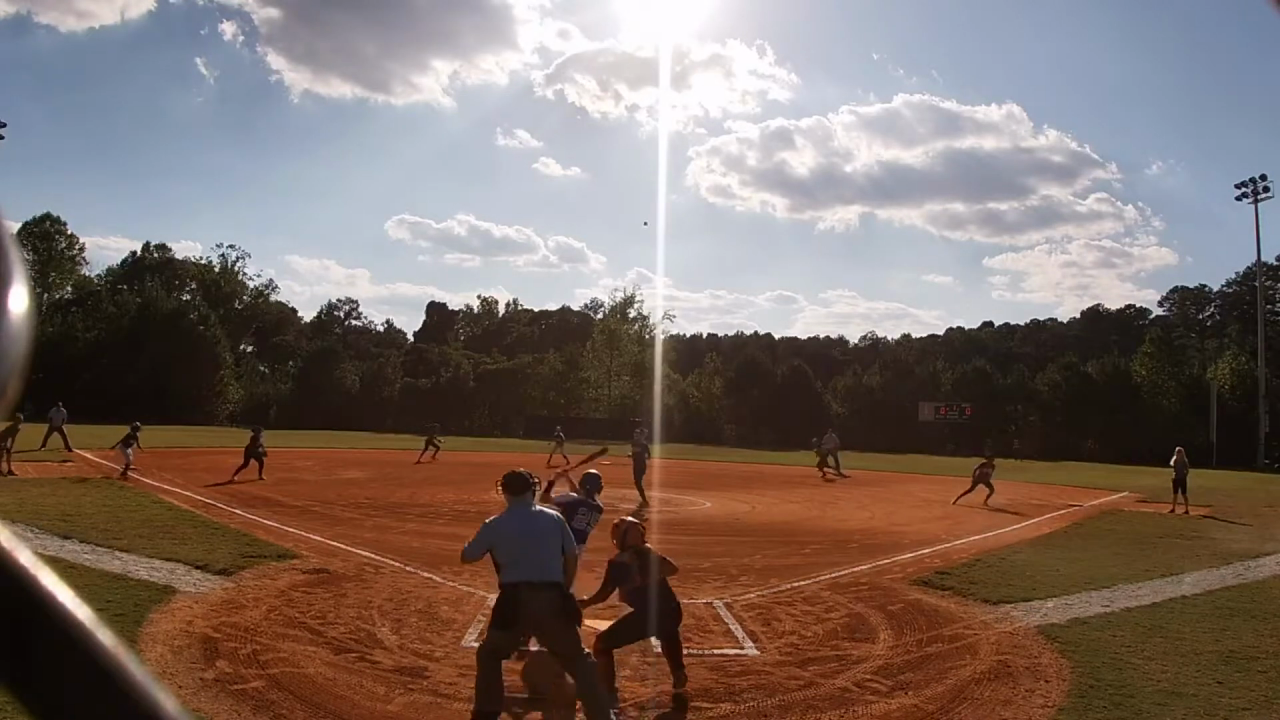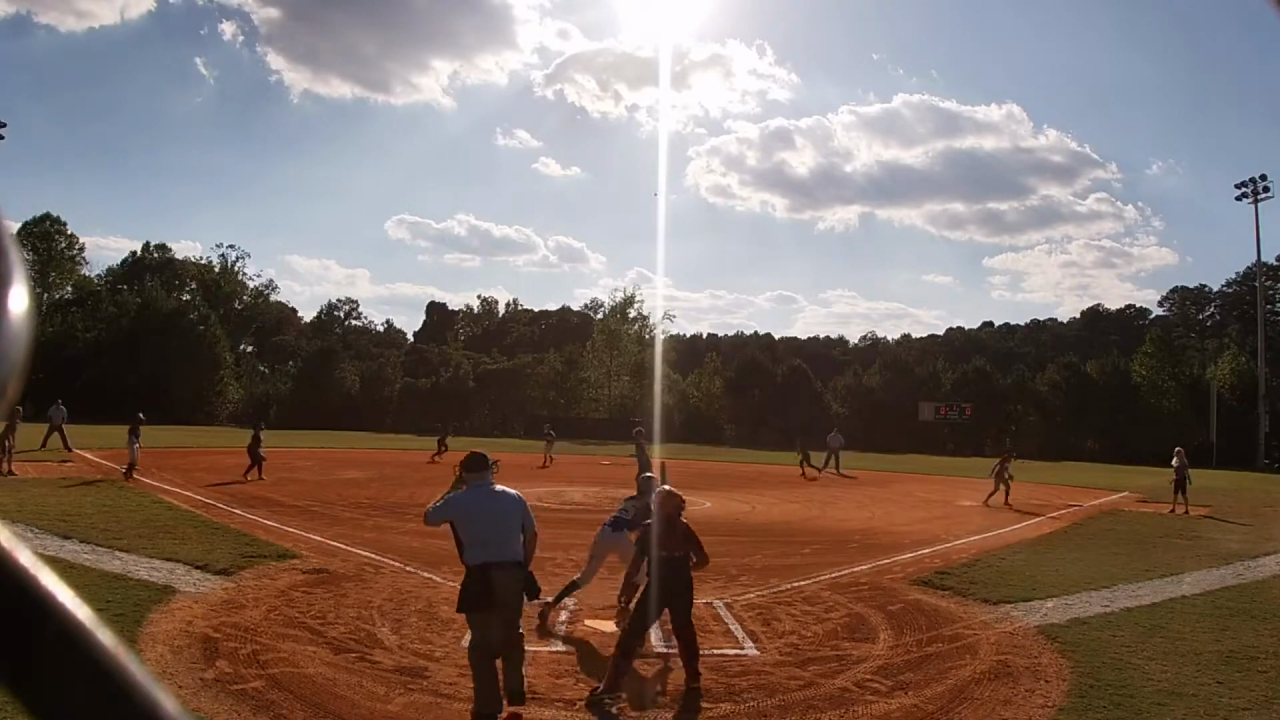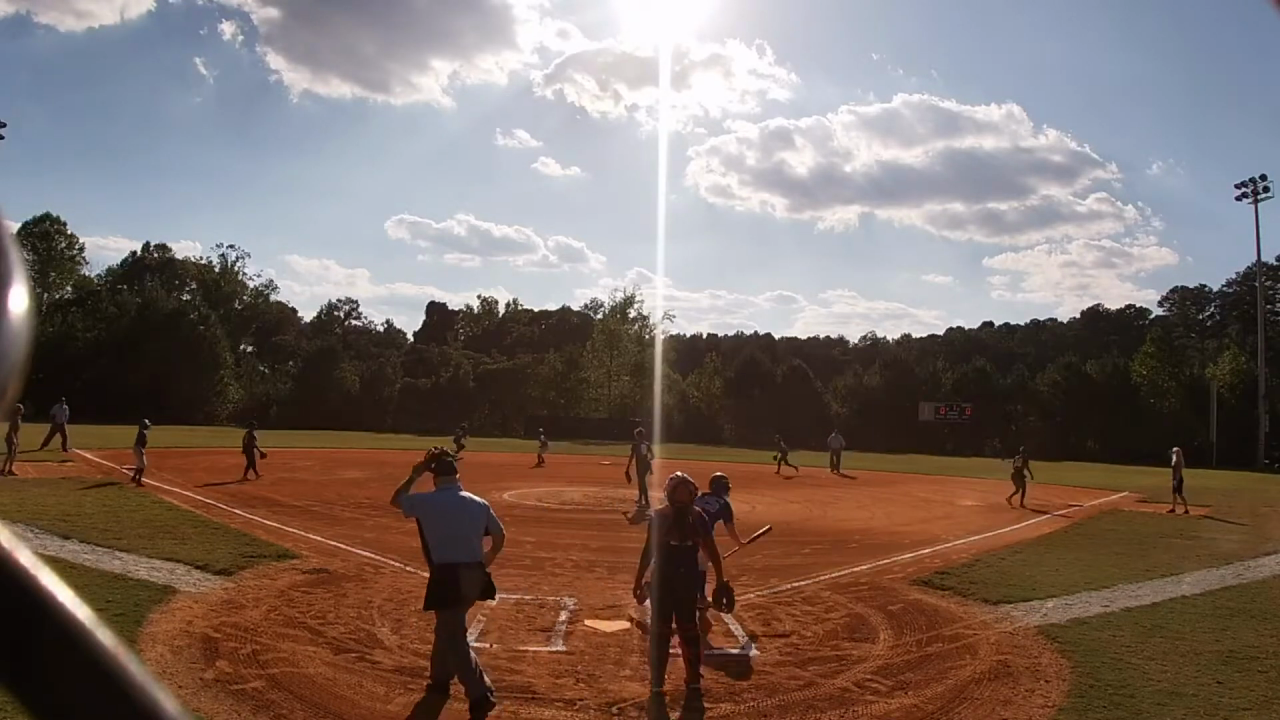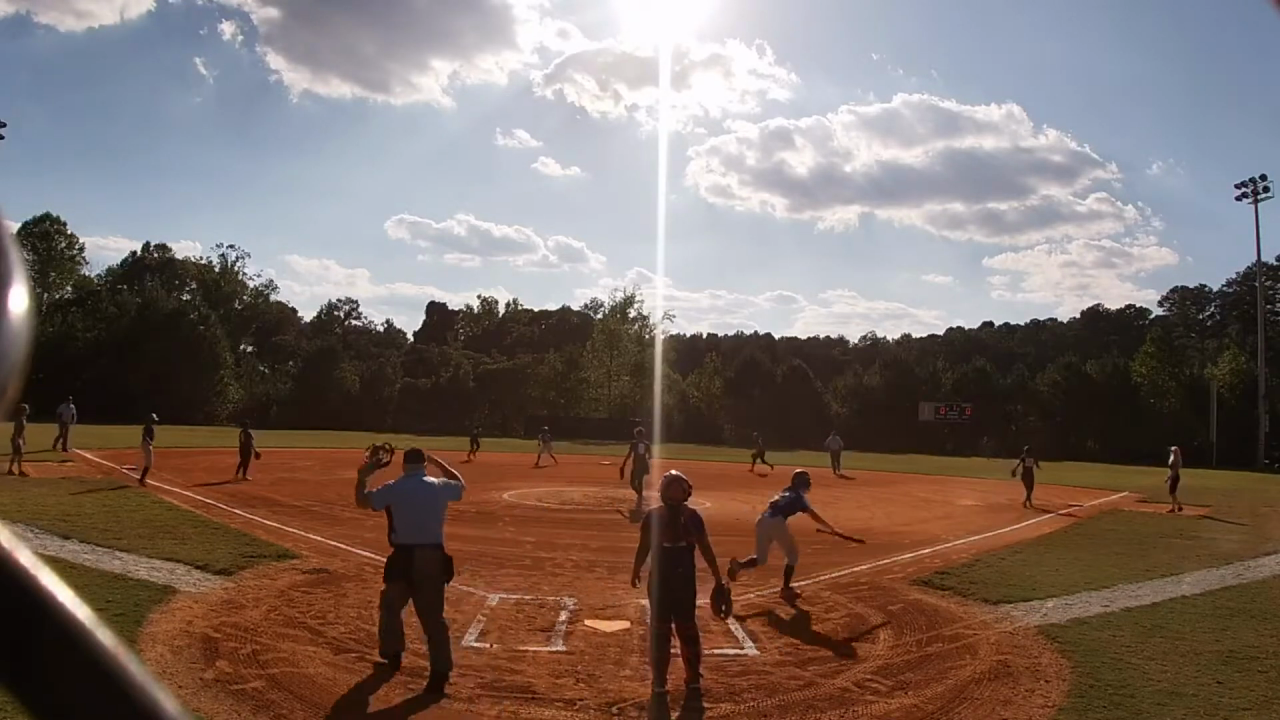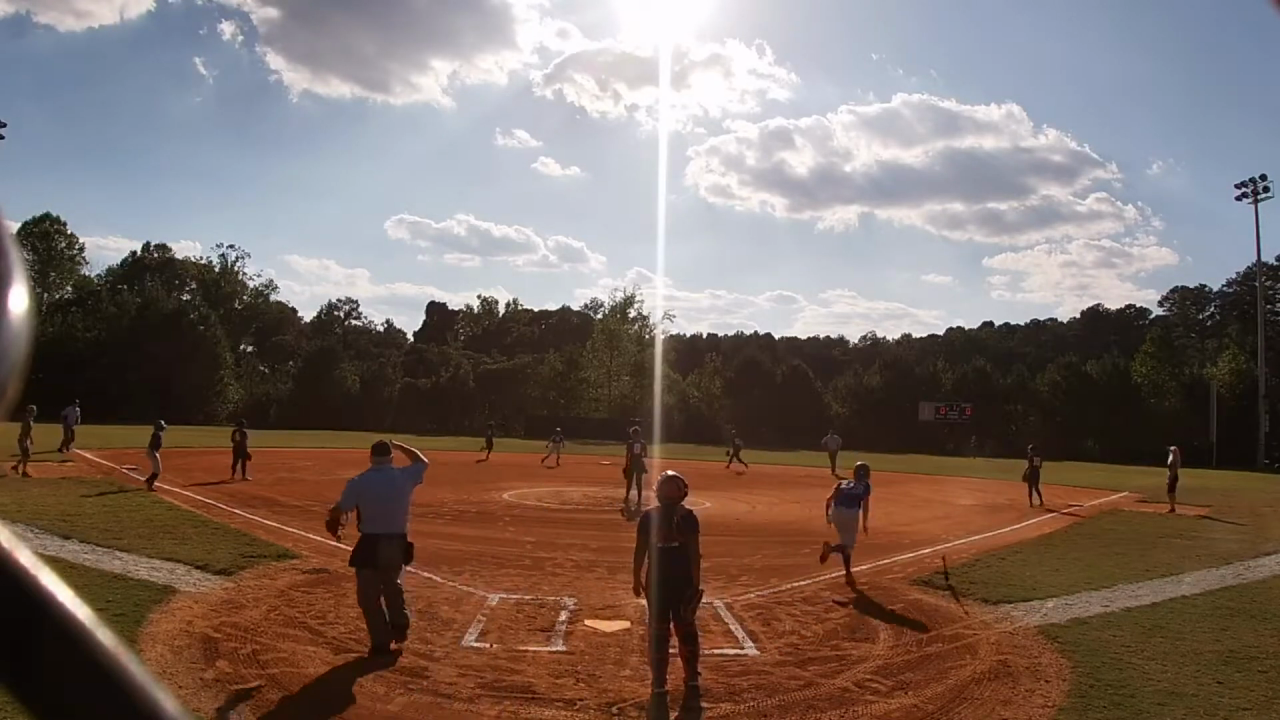
dt=0.3s
person 1, frame 1
left shoulder: (494, 525)
right shoulder: (555, 519)
left elbow: (466, 557)
right elbow: (571, 558)
left wrist: (483, 539)
right wrist: (562, 591)
left hip: (514, 602)
right hip: (552, 601)
left knee: (489, 655)
right knee: (580, 664)
person 1, frame 2
left shoulder: (457, 501)
right shoulder: (514, 497)
left elbow: (428, 518)
right elbow: (531, 536)
left wrist: (454, 489)
right wrist: (523, 568)
left hip: (482, 580)
right hip: (514, 576)
left knee: (482, 646)
right knee: (510, 638)
right ankle: (515, 691)
person 1, frame 3
left shoulder: (425, 501)
right shoulder: (478, 503)
left elbow: (396, 500)
right elbow: (499, 536)
left wrist: (416, 473)
right wrist: (486, 560)
left hip: (447, 578)
right hip: (475, 576)
left knee: (453, 639)
right knee: (450, 629)
left ankle: (480, 695)
right ankle: (440, 679)
person 1, frame 4
left shoulder: (393, 488)
right shoulder: (440, 488)
left elbow: (363, 502)
right elbow: (461, 485)
left wrist: (362, 477)
right wrist: (438, 463)
left hip: (405, 559)
right hip: (434, 558)
left knee: (390, 607)
right knee: (433, 616)
left ankle: (392, 652)
right ankle: (440, 673)
person 1, frame 5
left shoulder: (358, 482)
right shoulder: (404, 477)
left elbow: (338, 511)
right elbow: (423, 462)
left wrist: (333, 520)
right wrist: (398, 446)
left hip: (371, 546)
right hip: (397, 544)
left knee: (369, 596)
right knee: (391, 586)
left ankle: (381, 642)
right ankle: (398, 626)
person 2, frame 1
left shoulder: (617, 563)
right shoulder: (651, 553)
left elbow: (602, 596)
right elbow: (672, 570)
left wrist: (584, 602)
left hip: (645, 616)
right hip: (672, 613)
left knee: (602, 644)
right knee: (669, 634)
left ankle: (607, 695)
right ankle: (678, 680)
person 2, frame 2
left shoulder: (649, 528)
right shoulder: (684, 528)
left elbow: (636, 564)
right elbow: (702, 560)
left wrist: (624, 591)
left hip: (658, 587)
right hip: (682, 587)
left knee: (632, 635)
right knee: (684, 630)
left ankle: (611, 689)
right ankle: (693, 682)
person 2, frame 3
left shoulder: (660, 516)
right shoulder: (698, 518)
left elbow: (649, 551)
left wrist: (639, 580)
left hip: (662, 579)
right hip: (689, 579)
left knee: (660, 633)
right knee: (688, 630)
left ankle: (657, 688)
right ankle: (693, 685)
person 2, frame 4
left shoulder: (653, 516)
right shoulder: (692, 516)
left elbow: (643, 548)
right elbow: (706, 550)
left hip: (660, 580)
right hip: (685, 580)
left knee: (660, 632)
right knee: (687, 629)
left ankle: (660, 687)
right ankle: (693, 684)
person 2, frame 5
left shoulder: (649, 516)
right shoulder: (687, 516)
right elbow: (694, 553)
left wrist: (637, 579)
right wrist: (695, 585)
left hip: (657, 580)
right hip: (682, 580)
left knee: (658, 632)
right knee: (686, 630)
left ankle: (659, 687)
right ankle: (691, 683)
